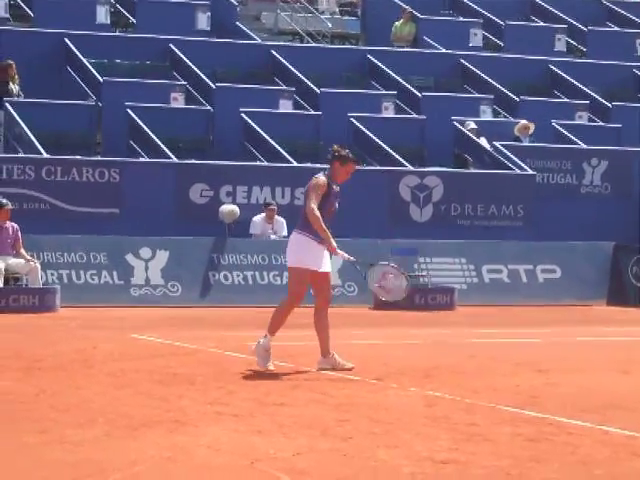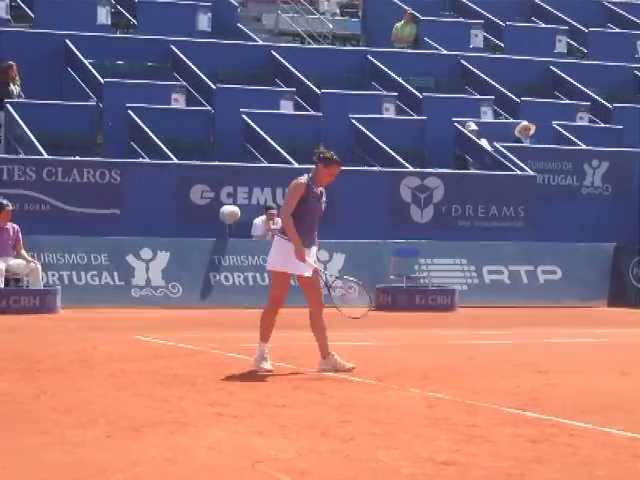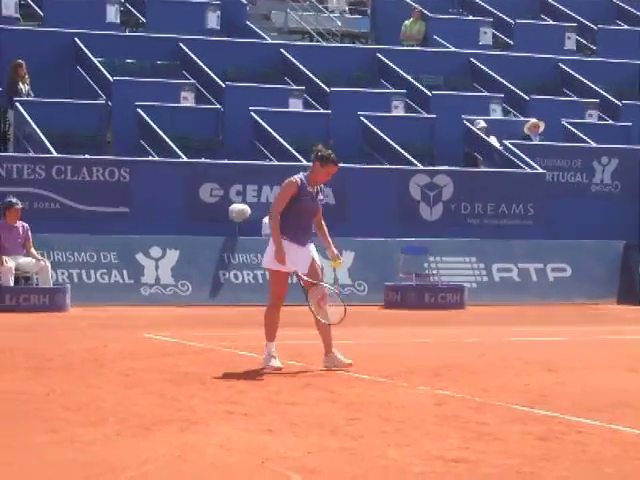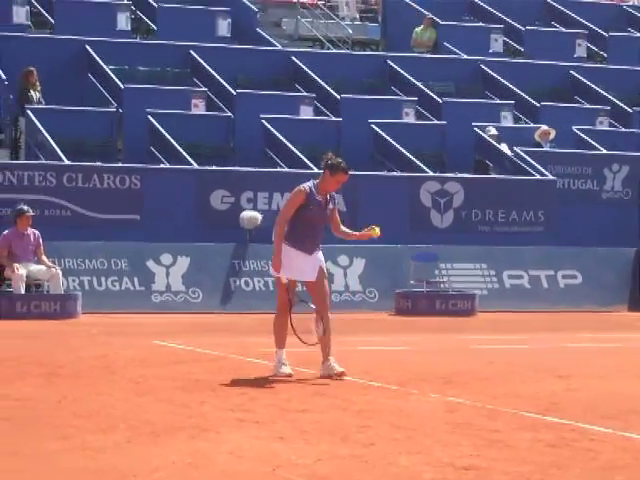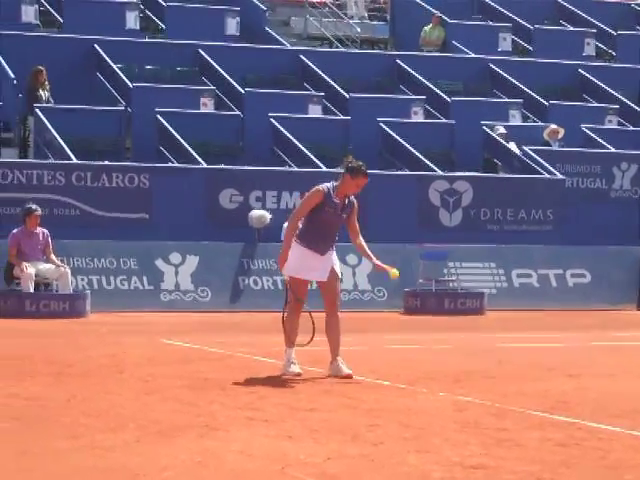
dt=0.2s
person 1, frame 1
left shoulder: (333, 188)
right shoulder: (320, 181)
right elbow: (311, 210)
right wrist: (329, 239)
left hip: (318, 250)
right hip: (304, 243)
left knee: (323, 303)
right knee: (295, 297)
left ankle: (327, 356)
right ankle: (264, 345)
person 1, frame 2
left shoulder: (321, 192)
right shoulder: (299, 184)
right elbow: (284, 215)
left wrist: (312, 248)
right wrist: (297, 245)
left hip: (307, 252)
right hip: (286, 249)
left knee: (317, 305)
right knee: (276, 302)
left ankle: (327, 358)
right ankle: (261, 354)
person 1, frame 3
left shoulder: (320, 190)
right shoulder: (294, 183)
right elbow: (274, 213)
left wrist: (330, 247)
right wrist: (279, 246)
left hip: (306, 249)
right hip: (284, 246)
right knee: (276, 301)
left ankle: (330, 353)
right ankle: (269, 353)
person 1, frame 4
left shoulder: (332, 199)
right shoulder: (303, 191)
left elbow: (337, 228)
right elbow: (281, 221)
left wrist: (360, 235)
right wrist: (277, 254)
left hip: (314, 256)
right hip: (290, 253)
left knee: (323, 308)
right knee: (283, 309)
left ankle: (327, 362)
right ankle: (280, 360)
person 1, frame 5
left shoulder: (353, 203)
right shoulder: (320, 191)
left elbow: (356, 237)
right elbow: (295, 218)
left wrist: (373, 260)
right wrist: (285, 250)
left hip: (327, 255)
right hip: (302, 251)
left knee: (332, 308)
right knee: (295, 306)
left ankle: (336, 362)
right ankle: (289, 359)
